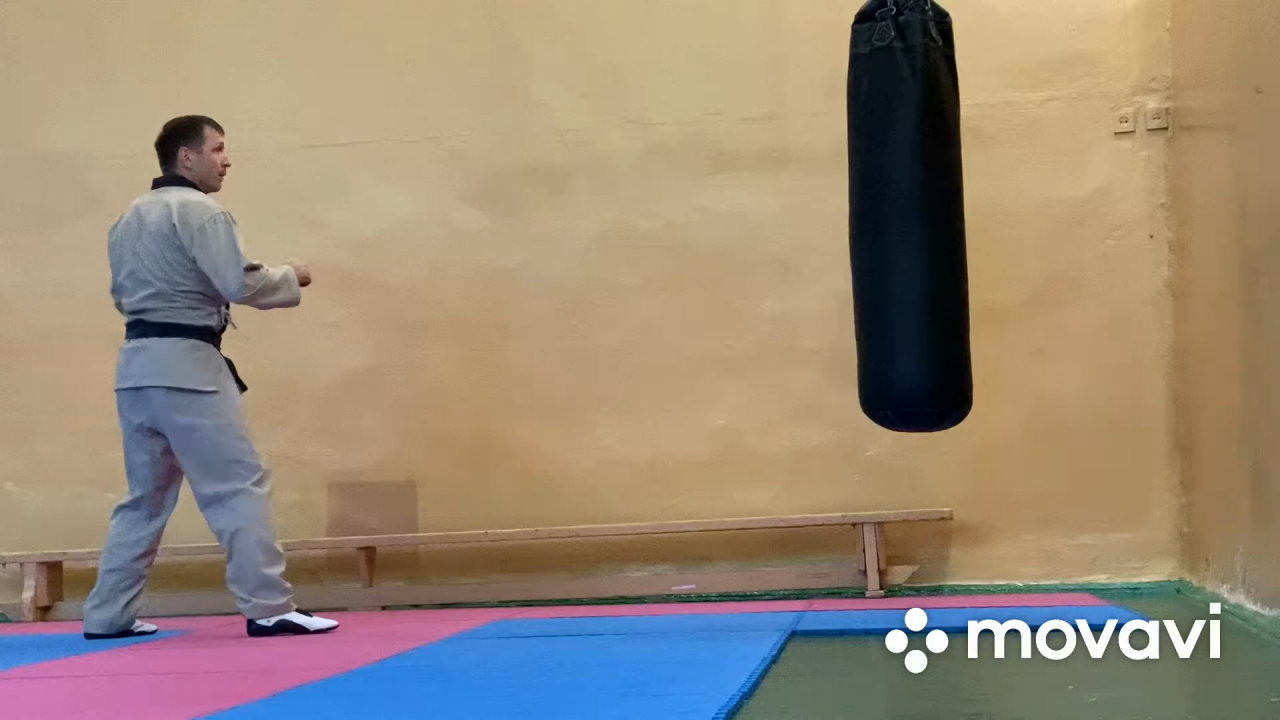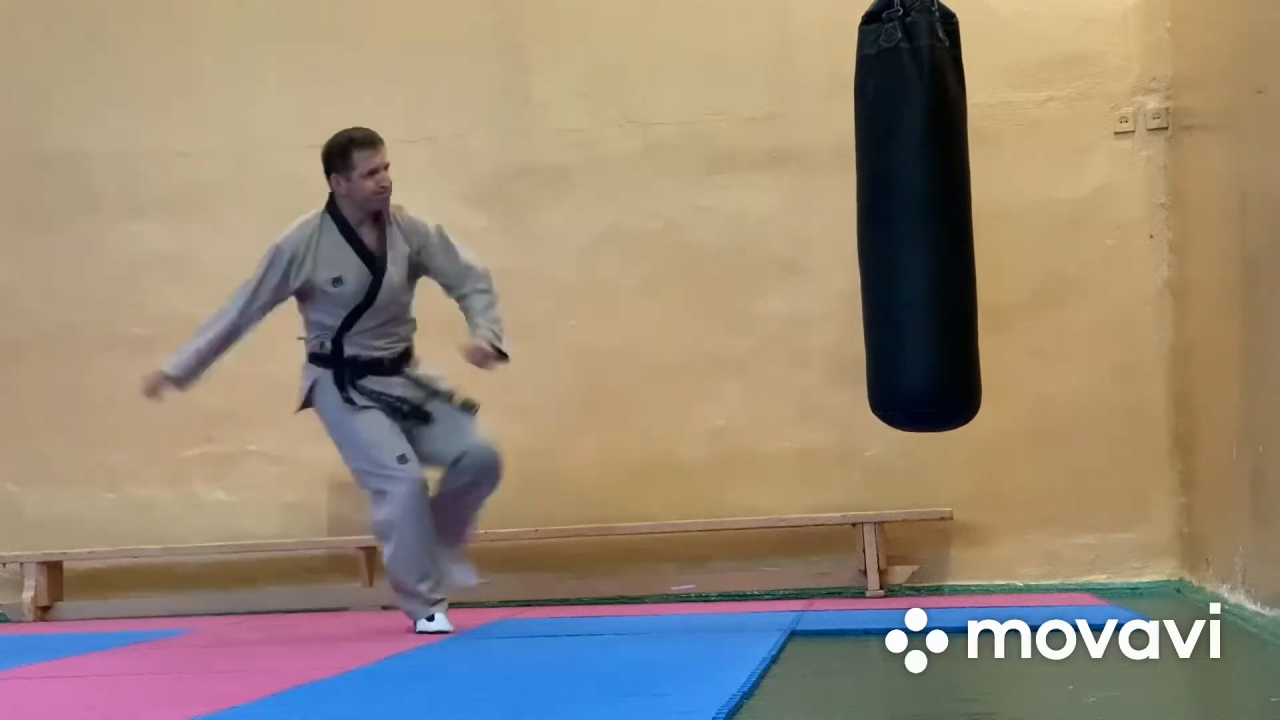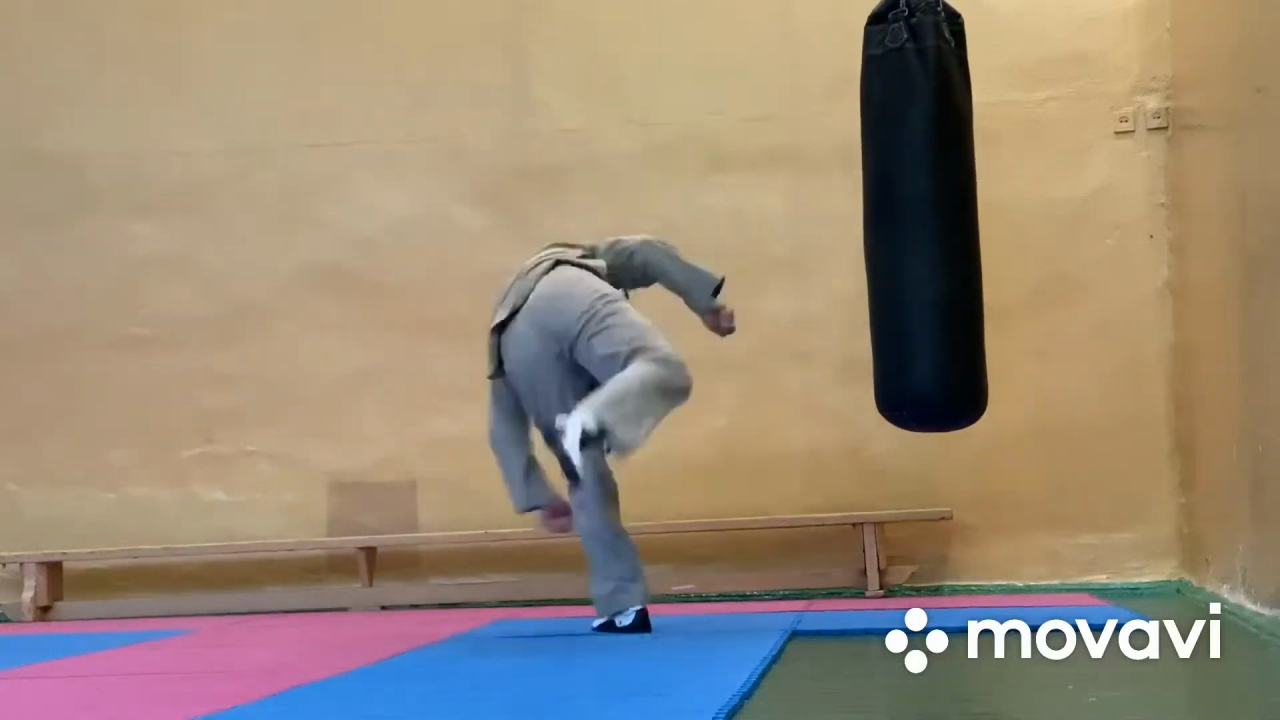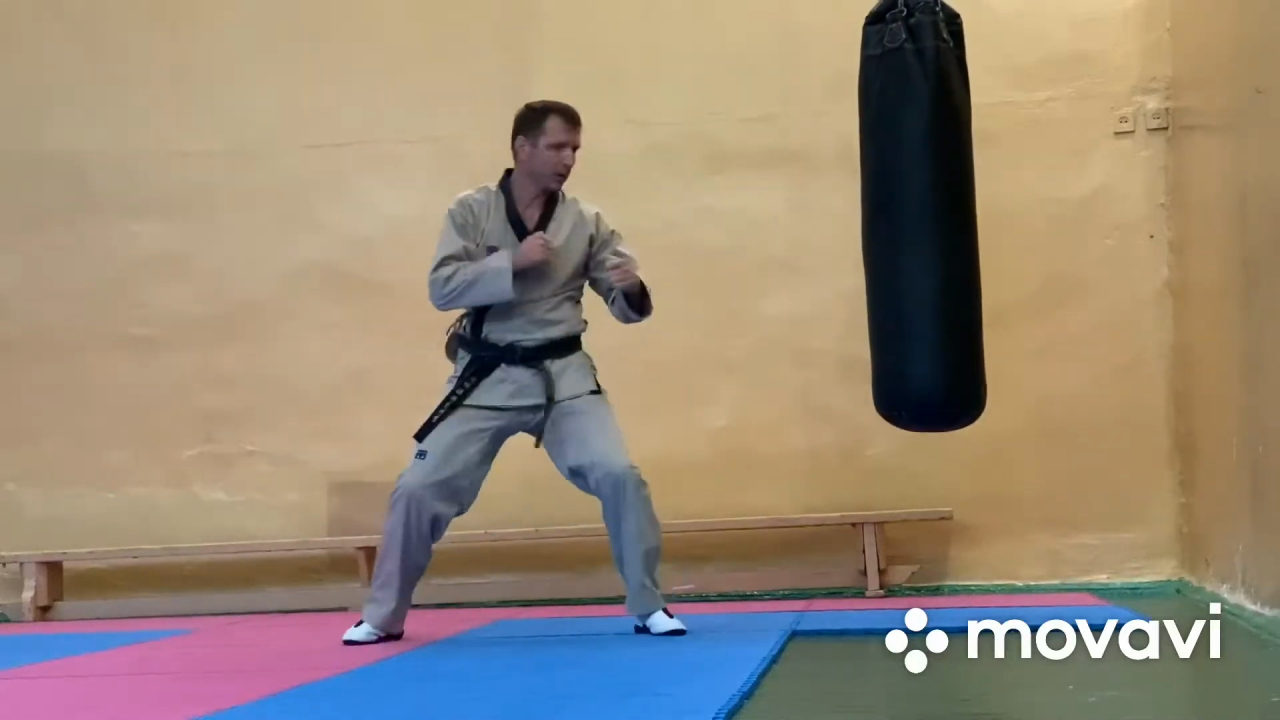
dt=0.7s
person 1, frame 1
left shoulder: (127, 218)
right shoulder: (197, 209)
left elbow: (123, 295)
right elbow: (239, 285)
right wrist: (291, 276)
left hip: (137, 362)
right hip: (186, 363)
left knee: (145, 495)
right knee: (238, 482)
left ankle: (107, 614)
right ankle: (268, 607)
person 1, frame 2
left shoulder: (409, 229)
right shoulder: (302, 241)
left elbow: (471, 280)
right elbow: (240, 311)
left wrist: (485, 334)
right wrist: (182, 366)
left hip: (398, 377)
right hip: (342, 390)
left knee: (477, 459)
right knee: (403, 483)
left ankle: (442, 550)
right ankle: (423, 602)
person 1, frame 3
left shoulder: (506, 343)
right shoulder: (571, 260)
left elbow: (506, 435)
right elbow: (646, 251)
left wrist: (540, 501)
right wrist: (708, 301)
left hip: (528, 350)
left knee: (590, 482)
left ankle: (620, 605)
right ankle: (590, 425)
person 1, frame 4
left shoulder: (587, 221)
right shoulder: (471, 210)
left elbow: (626, 304)
right elbow: (442, 287)
left wrist: (630, 288)
right wrist: (511, 262)
left hip: (560, 375)
right hip: (486, 377)
left knee: (618, 475)
right knee: (420, 488)
left ankle: (647, 605)
right ankle: (385, 614)
